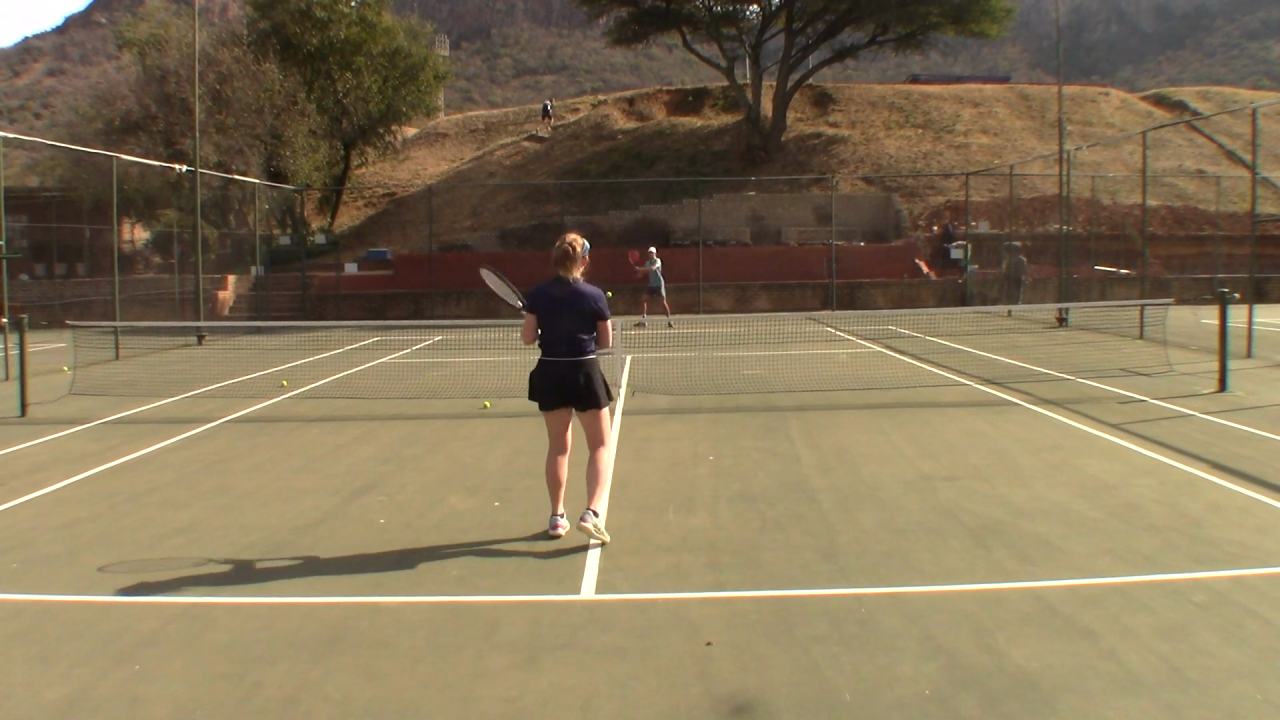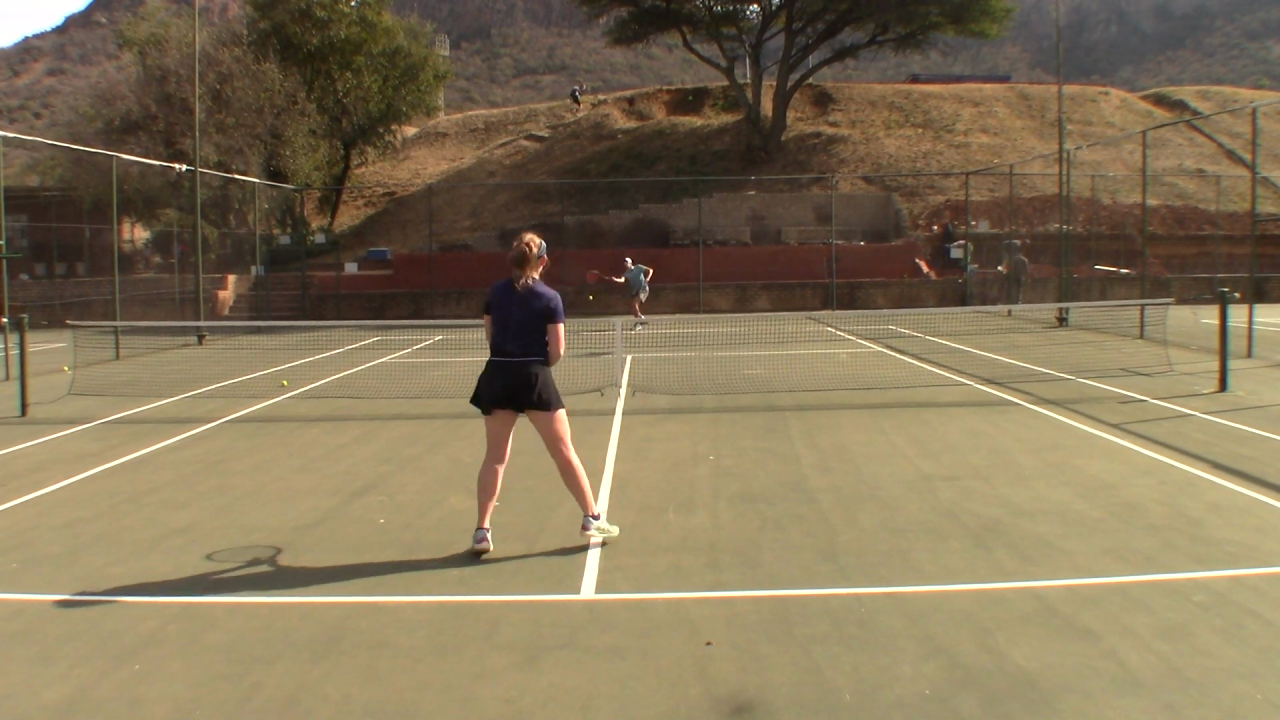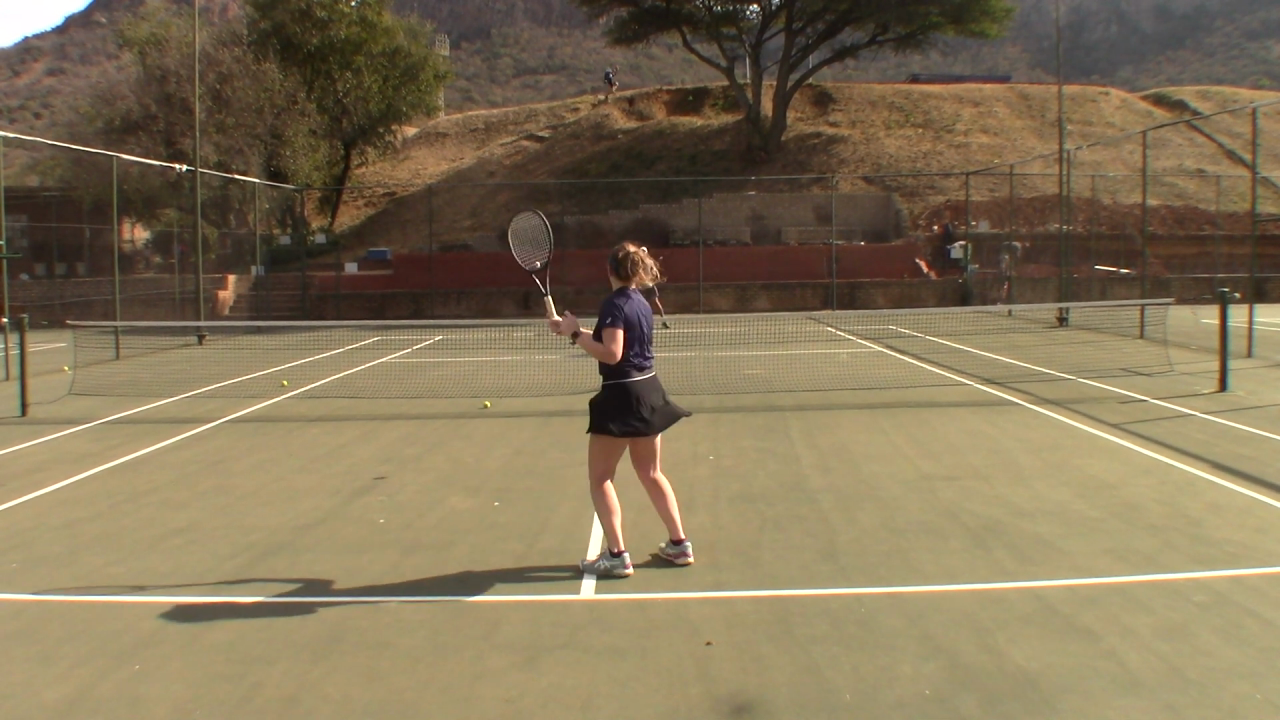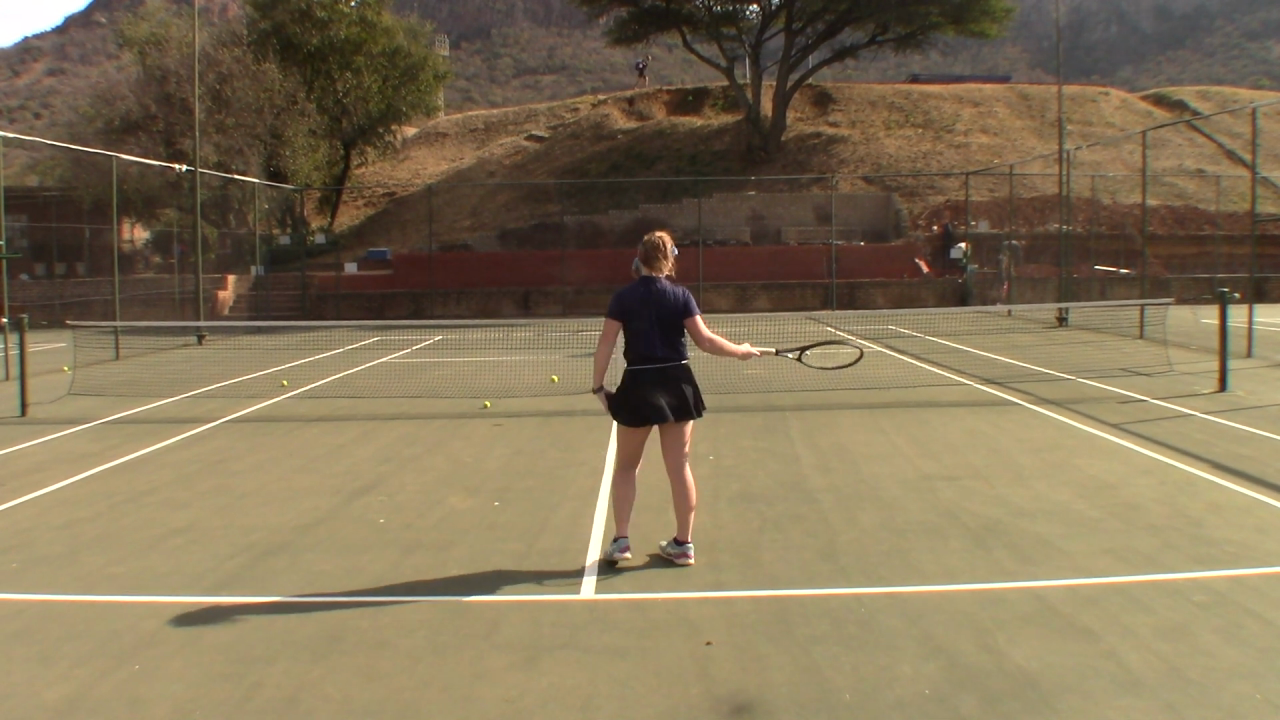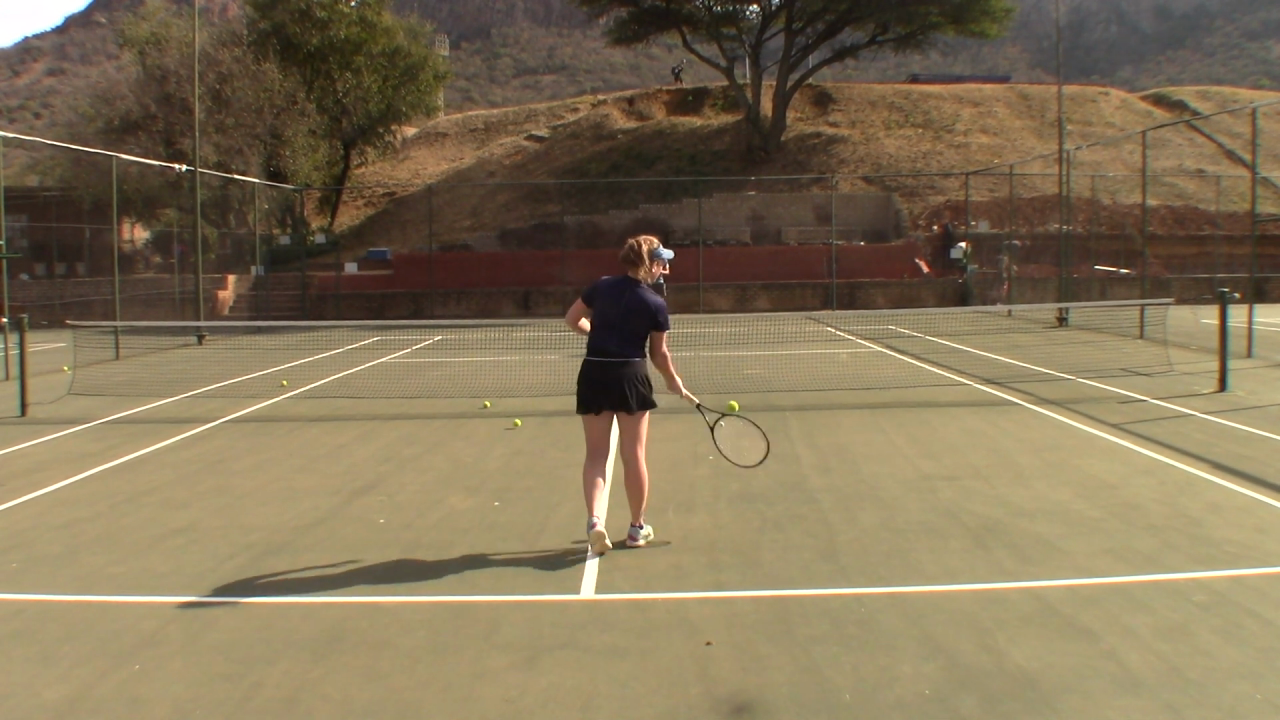
dt=1s
person 1, frame 1
left shoulder: (538, 293)
right shoulder: (594, 295)
left elbow: (528, 338)
right elbow: (605, 341)
left hip: (550, 374)
right hip: (584, 374)
left knee: (558, 447)
right knee: (599, 446)
left ankle: (557, 517)
right ankle: (592, 513)
person 1, frame 2
left shoulder: (496, 292)
right shoulder: (549, 297)
left elbow: (490, 335)
right elbow: (557, 351)
left hip: (497, 374)
right hip: (534, 377)
left knee: (495, 457)
right knee: (563, 453)
left ankle: (482, 530)
right ankle: (592, 518)
person 1, frame 3
left shoulder: (614, 304)
right shoulder: (640, 302)
left elbow: (611, 355)
left wrist: (575, 335)
right wrist: (574, 329)
left hip: (621, 397)
right hip: (648, 392)
left knee: (599, 478)
right knee: (651, 474)
left ankle: (617, 556)
right ankle: (680, 543)
person 1, frame 4
left shoulder: (624, 297)
right shoulder: (680, 295)
left elbow: (605, 345)
right elbow: (704, 340)
left wrist: (598, 387)
right wrist: (741, 351)
left hip: (639, 385)
right hip: (677, 383)
left knee: (626, 466)
right knee: (679, 467)
left ankle: (621, 540)
right ankle: (683, 544)
person 1, frame 5
left shoulder: (602, 286)
right shoulder: (655, 304)
left elbow: (572, 319)
right elbow: (659, 354)
right wrist: (674, 383)
left hip: (593, 374)
right hip: (630, 376)
left knee: (596, 455)
right knee: (634, 456)
left ankle: (595, 519)
right ankle: (637, 527)
